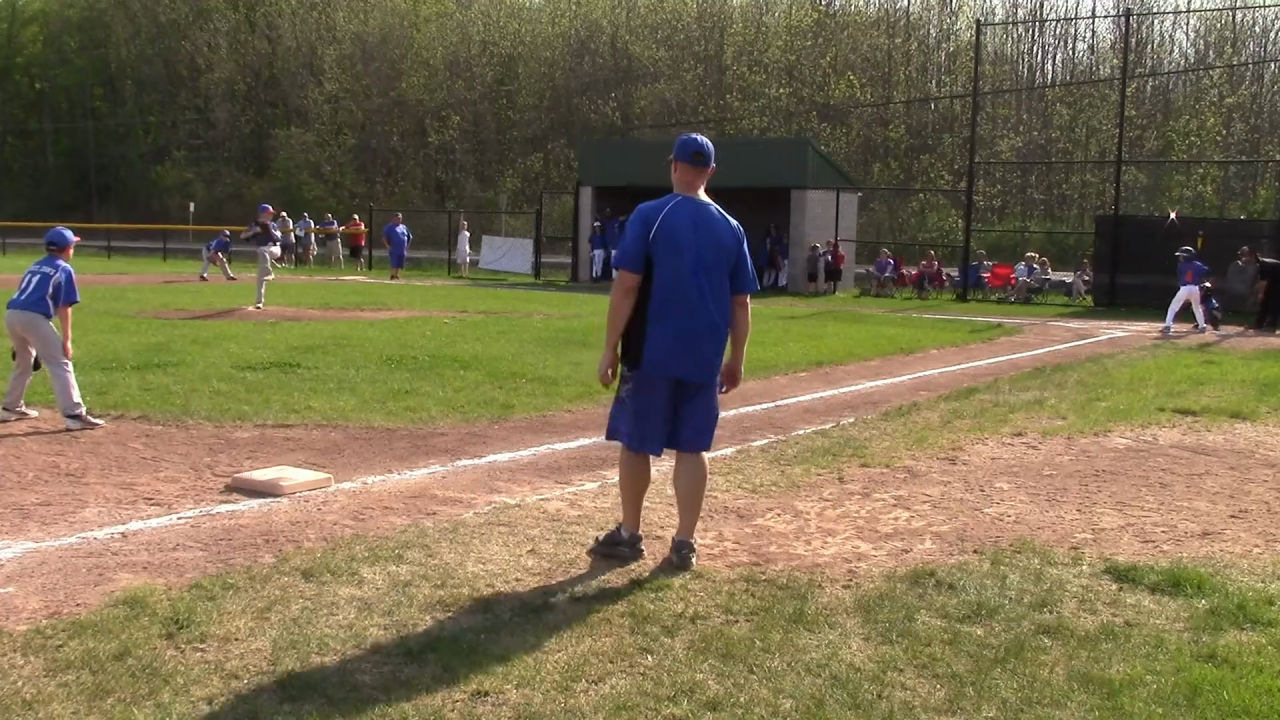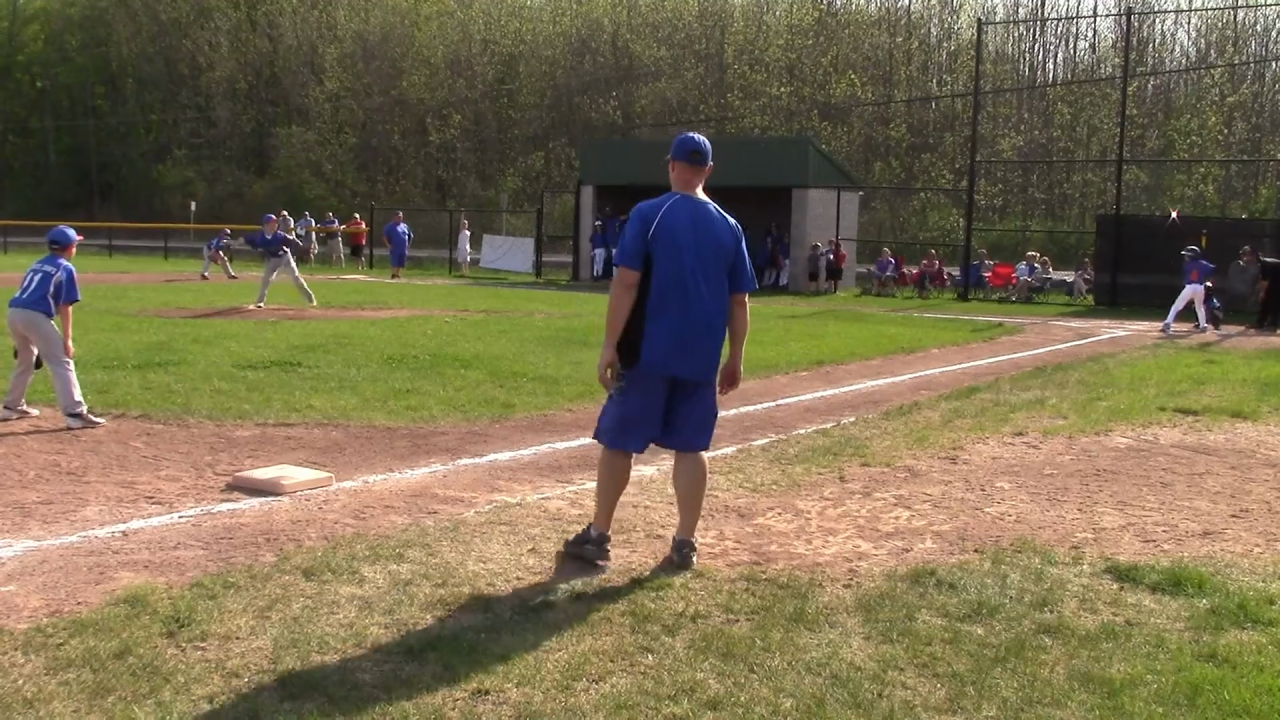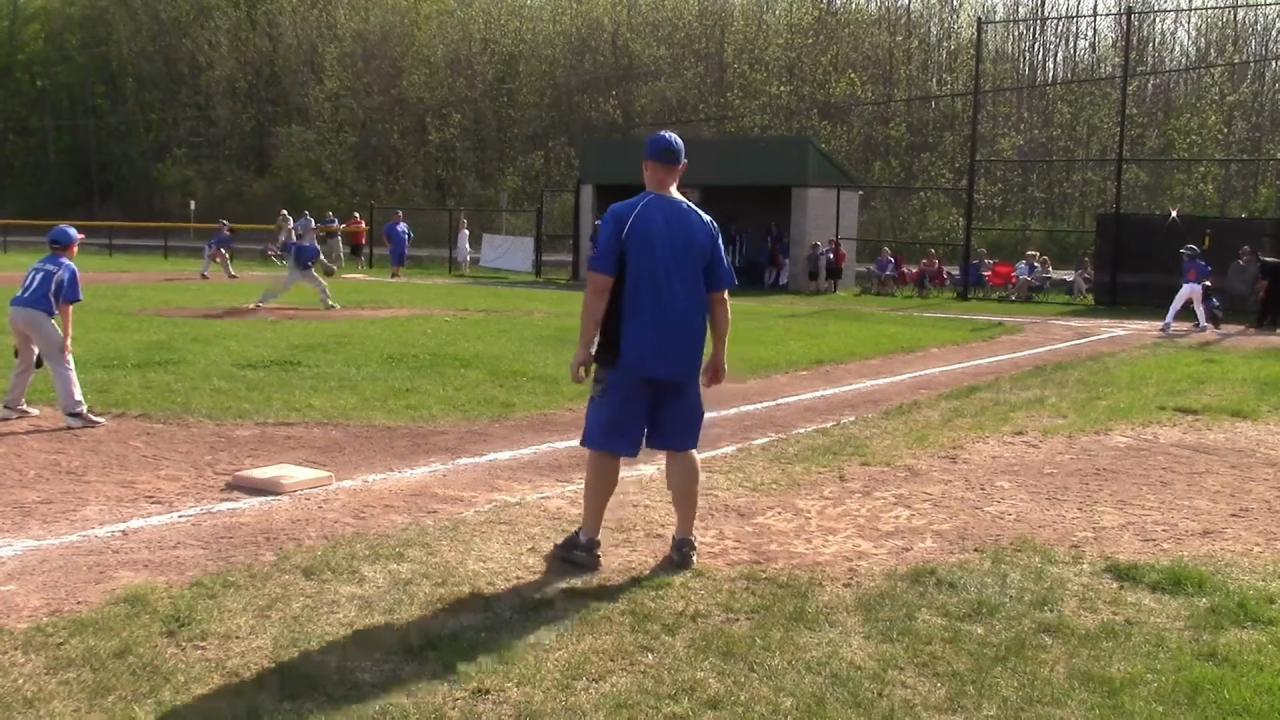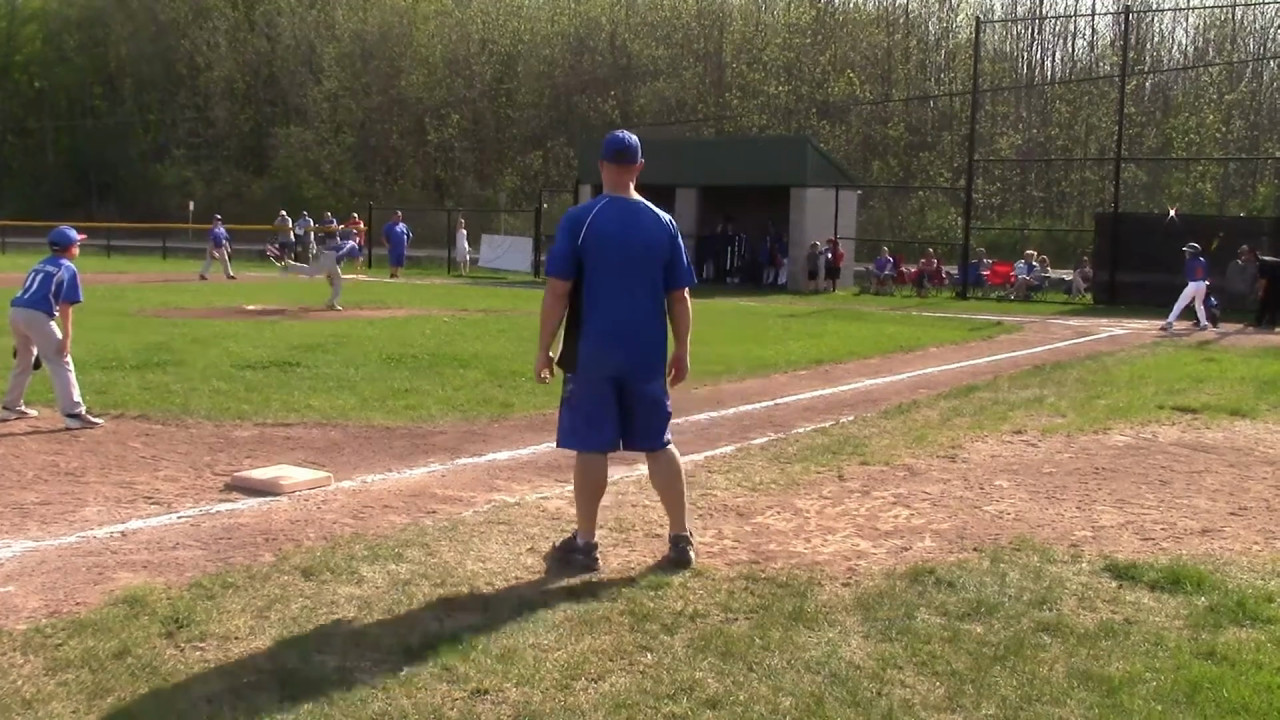
dt=0.3s
person 1, frame 1
left shoulder: (650, 215)
right shoulder: (731, 228)
left elbow: (627, 286)
right elbow: (741, 303)
left wrist: (610, 347)
right wrist: (736, 358)
left hip: (649, 354)
right hip: (704, 358)
left knee: (635, 443)
right knee: (692, 447)
left ankle: (628, 535)
right ankle: (684, 543)
person 1, frame 2
left shoulder: (649, 214)
right shoulder: (729, 226)
left elbow: (626, 284)
right elbow: (738, 302)
left wrist: (609, 347)
right wrist: (735, 358)
left hip: (646, 353)
right hip: (701, 357)
left knee: (618, 442)
right knee: (690, 448)
left ankle: (597, 535)
right ankle: (685, 542)
person 1, frame 3
left shoulder: (622, 216)
right shoulder: (704, 224)
left elbow: (600, 287)
right elbow: (719, 298)
left wrist: (584, 345)
right wrist: (719, 352)
left hip: (626, 354)
right hip: (682, 357)
left knee: (606, 445)
right knee: (681, 446)
left ankle: (587, 540)
right ankle: (684, 542)
person 1, frame 4
left shoulder: (580, 219)
right shoulder: (663, 224)
left elbow: (558, 291)
right elbow: (679, 297)
left wrist: (544, 349)
right wrist: (681, 350)
left hip: (591, 355)
right hip: (646, 356)
left knee: (591, 447)
right knee: (658, 444)
left ankle: (584, 543)
right ankle: (680, 538)
person 2, frame 1
left shoulder: (35, 266)
right shoulder: (64, 270)
right elbow: (64, 308)
left wrist: (21, 338)
right wrist: (67, 340)
right hip: (33, 317)
left knee: (24, 362)
right knee: (61, 364)
right ankle: (75, 415)
person 2, frame 2
left shoulder: (38, 265)
right shoulder: (65, 269)
right elbow: (65, 307)
left wrist: (24, 333)
right wrist: (67, 339)
left hip: (14, 313)
right hip: (35, 317)
left knee: (25, 360)
right knee: (62, 363)
left ankle: (12, 407)
right ankle: (75, 414)
person 2, frame 3
left shoulder: (39, 263)
right shoulder: (67, 267)
right elbow: (65, 305)
right wrist: (67, 337)
left hip: (15, 311)
right hip: (36, 315)
left knee: (26, 359)
right knee: (62, 362)
left ankle: (12, 406)
right ankle: (75, 413)
person 2, frame 4
left shoulder: (41, 265)
right shoulder: (68, 269)
right elbow: (65, 306)
right wrist: (67, 337)
left hip: (16, 312)
right hip: (36, 316)
left knee: (24, 360)
right knee: (61, 363)
left ankle: (10, 407)
right ankle: (74, 414)
